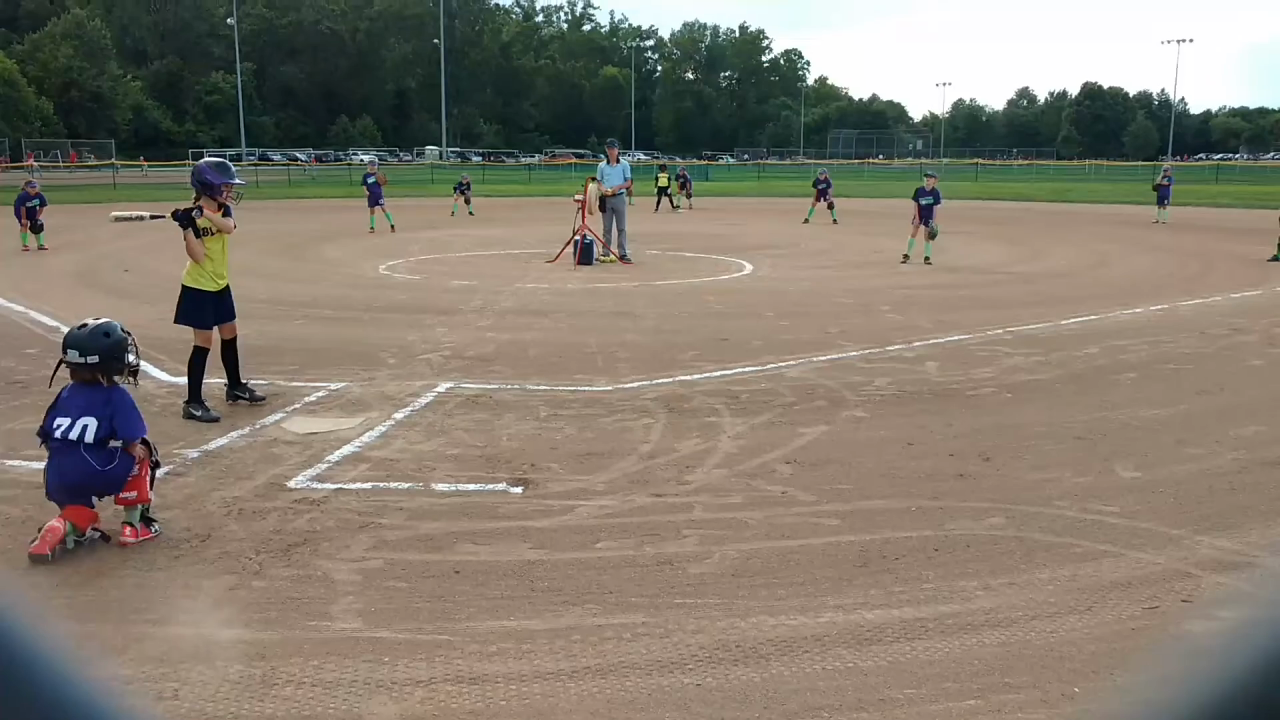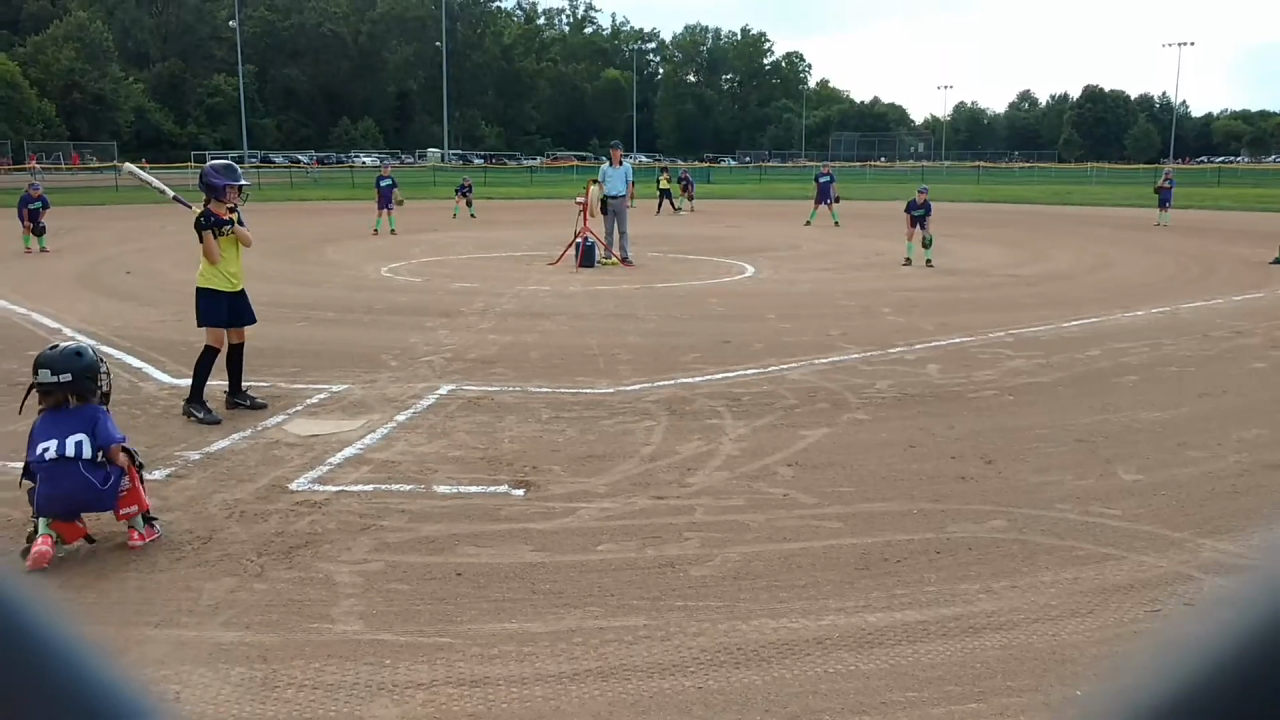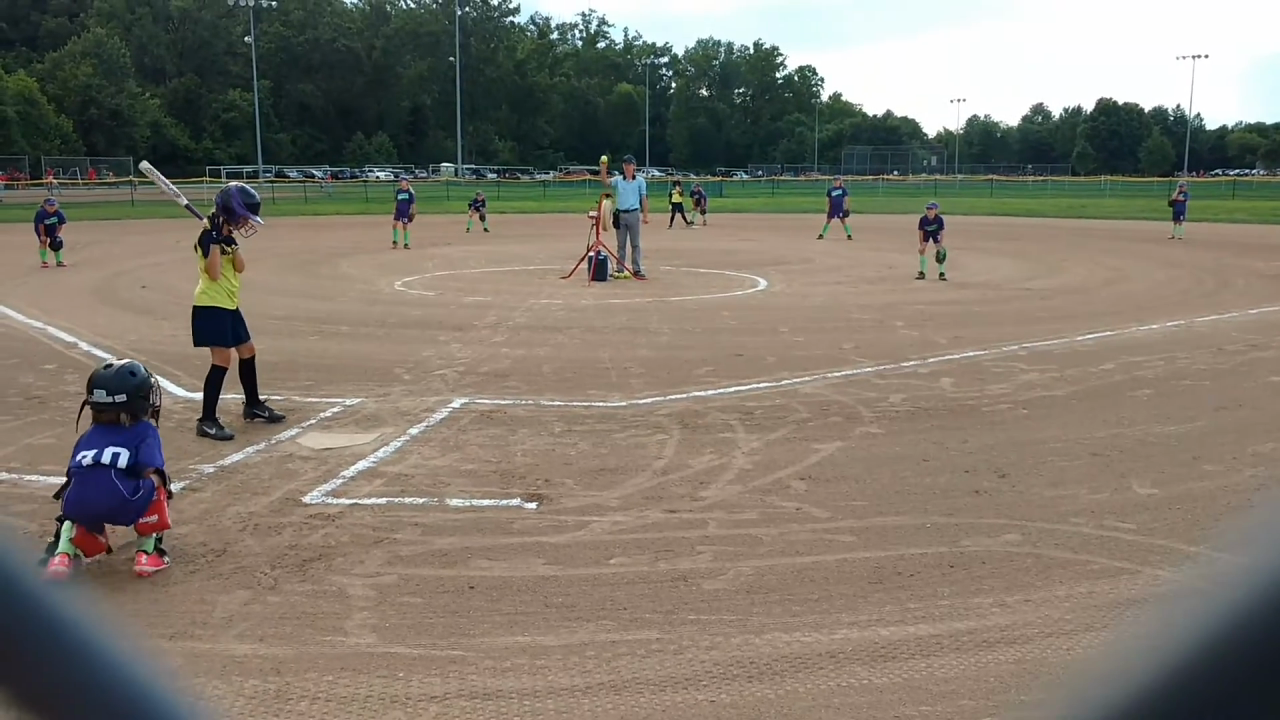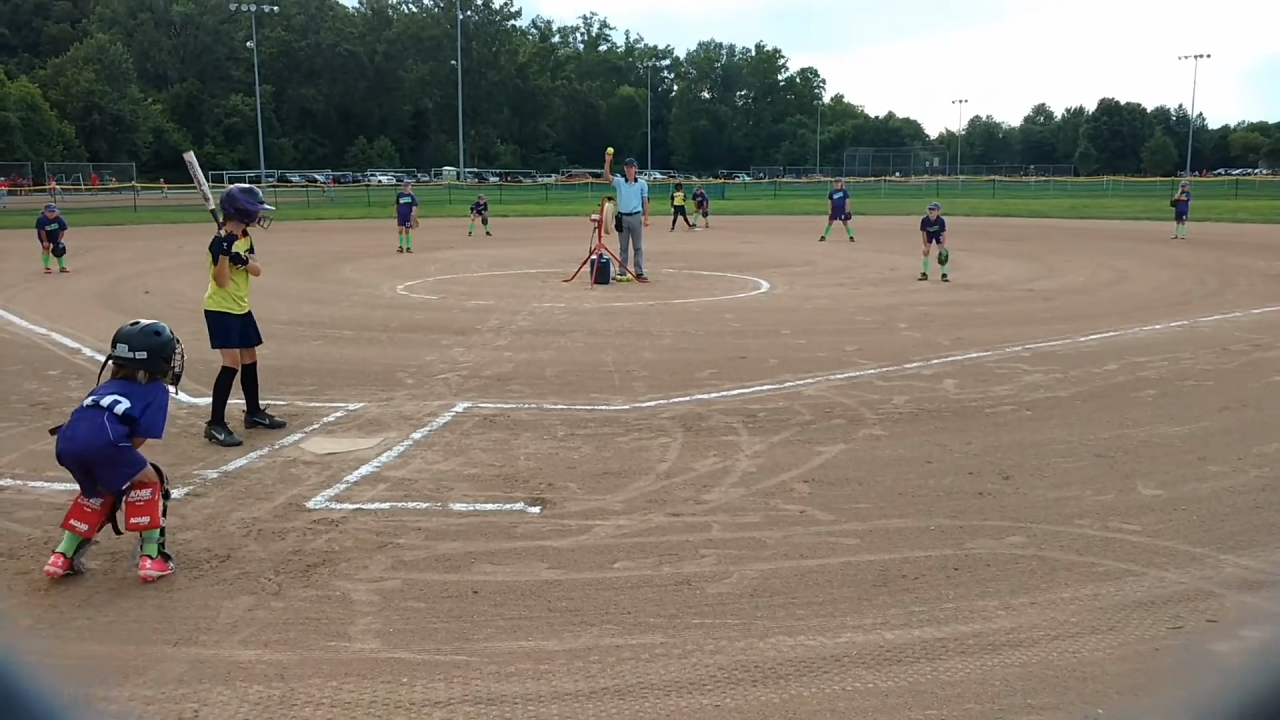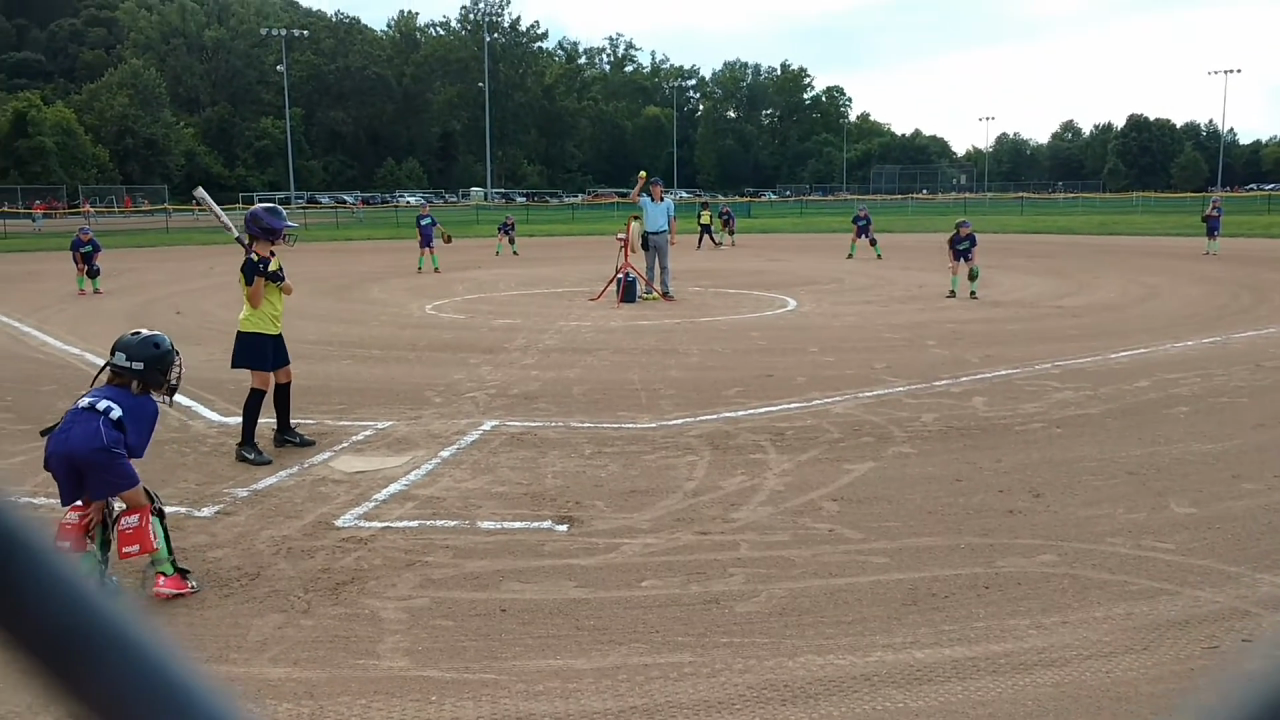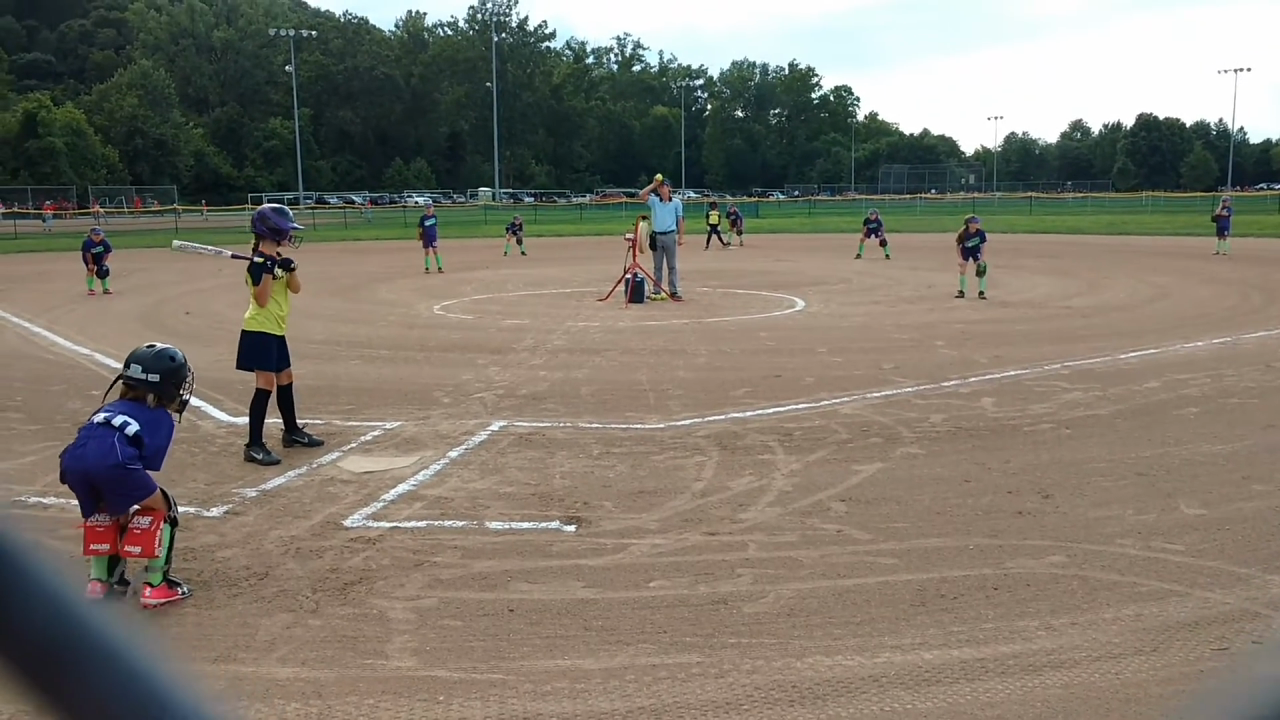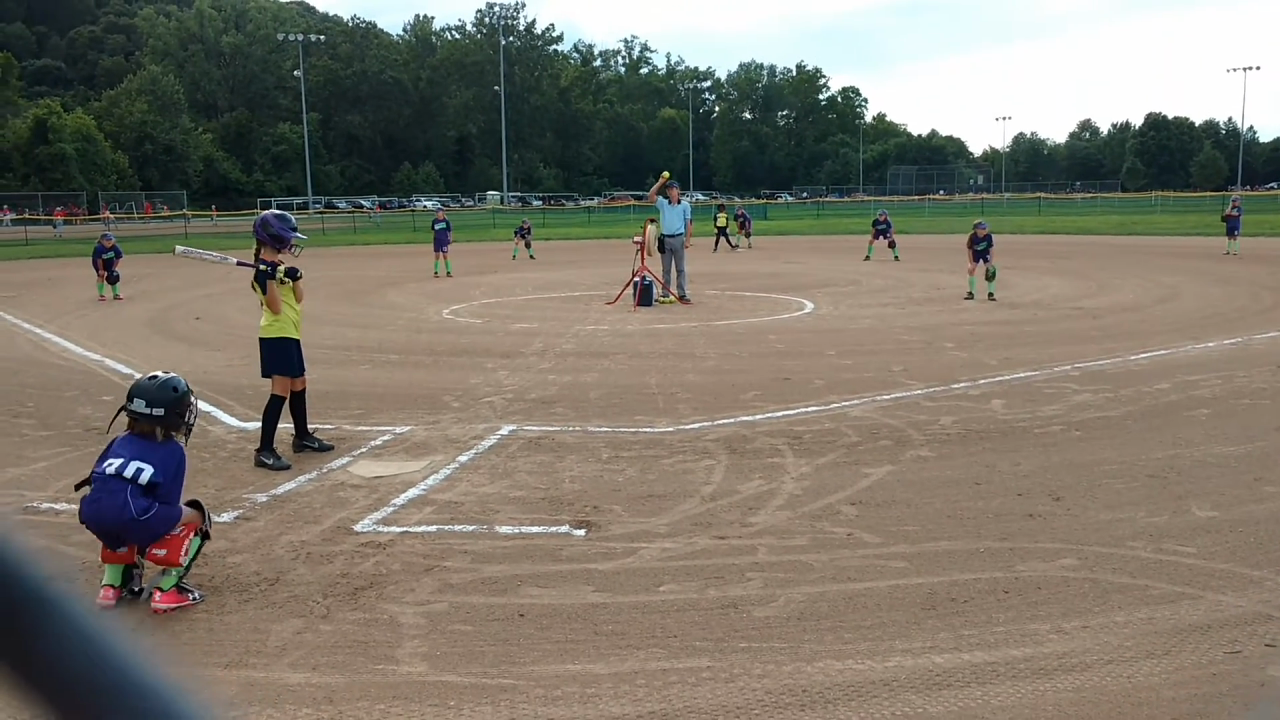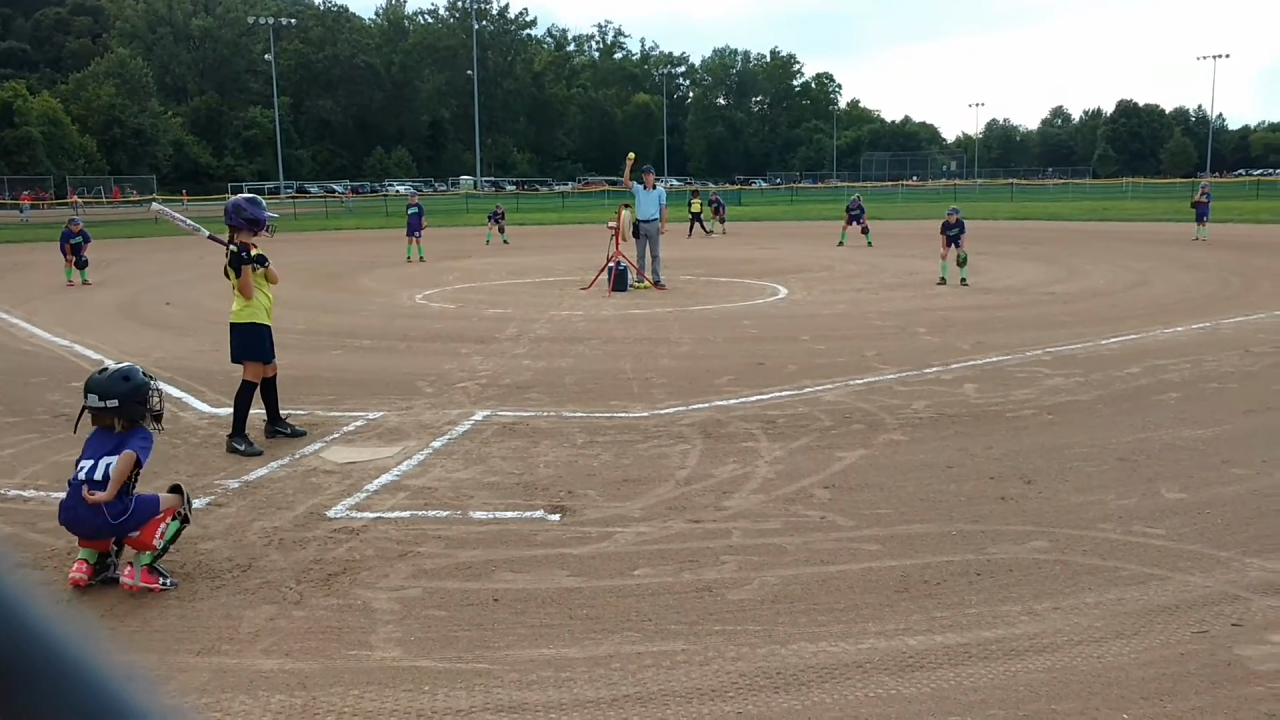
dt=0.5s
person 1, frame 1
left shoulder: (222, 210)
right shoulder: (192, 217)
left elbow: (229, 228)
right elbow: (198, 257)
left wrist: (202, 213)
right wrist: (186, 226)
left hip: (220, 284)
right hip: (199, 287)
left knee: (230, 334)
right knee: (203, 342)
left ankle: (235, 386)
right ankle: (193, 403)
person 1, frame 2
left shoulder: (233, 213)
right shoulder: (204, 219)
left elbow: (248, 241)
right elbow: (214, 258)
left wrist: (229, 225)
right wrist: (208, 229)
left hip: (234, 286)
right hip: (212, 287)
left knee: (237, 339)
right knee: (215, 343)
left ankle: (235, 393)
right ankle: (194, 402)
person 1, frame 3
left shoulder: (228, 234)
right shoulder: (208, 236)
left elbow: (240, 268)
right elbow: (213, 274)
left wrist: (232, 245)
right wrist: (214, 240)
left hip: (229, 304)
right hip: (212, 305)
left knee: (247, 352)
right knee: (222, 360)
left ankle: (253, 405)
right ankle: (207, 420)
person 1, frame 4
left shoulder: (244, 238)
right shoulder: (220, 242)
left elbow: (257, 270)
right elbow: (221, 281)
left wrist: (245, 261)
right wrist: (225, 252)
left hip: (241, 308)
right hip: (221, 309)
left knee: (249, 358)
right knee: (231, 362)
left ankle: (254, 412)
right ankle: (216, 424)
person 1, frame 5
left shoulder: (272, 257)
right shoulder: (251, 263)
left elbow: (289, 291)
right elbow: (255, 302)
left wrist: (279, 279)
right wrist: (260, 273)
left hip: (272, 330)
right hip: (255, 330)
left knee: (284, 376)
right knee: (261, 384)
left ankle: (284, 431)
right ankle: (246, 445)
person 1, frame 6
left shoulder: (277, 258)
right shoulder: (258, 262)
left elbow: (296, 288)
right elbow: (261, 301)
left wrist: (291, 268)
right wrist: (267, 271)
left hip: (276, 330)
right hip: (260, 330)
left knee: (285, 379)
right knee: (266, 385)
left ankle: (292, 431)
right ankle: (254, 446)
person 1, frame 7
left shoulder: (279, 265)
right shoulder: (263, 269)
left elbow: (298, 298)
right elbow: (275, 308)
left wrist: (296, 277)
right wrist: (271, 278)
left hip: (289, 334)
right hip: (276, 335)
left knee: (298, 385)
right knee: (281, 390)
left ankle: (302, 436)
right ankle: (264, 451)
person 1, frame 8
left shoulder: (251, 249)
right shoulder: (237, 253)
left elbow: (274, 279)
right elbow: (246, 292)
left wrist: (263, 262)
right wrist: (247, 264)
left hip: (261, 320)
right hip: (248, 321)
left knee: (269, 370)
right knee: (253, 376)
left ankle: (274, 422)
right ankle: (236, 437)
person 2, frame 1
left shoulder: (67, 393)
right shoulder: (116, 395)
left elbow: (47, 437)
right elbow: (132, 445)
right wrist: (137, 450)
left hip: (57, 479)
right hip: (93, 474)
left knee: (82, 515)
right knee: (141, 453)
left ankle: (62, 527)
right ankle: (134, 524)
person 2, frame 2
left shoulder: (39, 423)
right shoulder: (94, 413)
left elbow: (32, 469)
right elbow: (114, 451)
right wrist: (118, 458)
left hip: (46, 500)
right hip: (90, 492)
left knee: (57, 501)
right knee: (124, 462)
left ankle: (44, 539)
right ankle: (139, 529)
person 2, frame 3
left shoulder: (89, 435)
right shoulder: (145, 430)
left elbow: (74, 477)
right elbow: (148, 470)
left hip: (77, 506)
right hip: (119, 505)
right knee: (156, 481)
left ankle: (61, 557)
right ankle: (147, 553)
person 2, frame 4
left shoulder: (108, 385)
right shoulder: (157, 391)
right elbow: (138, 438)
right wrist: (121, 468)
left hip: (67, 441)
right hip: (103, 440)
left knee: (98, 490)
right knee: (150, 482)
left ankle: (63, 557)
right ankle: (152, 558)
person 2, frame 5
left shoulder: (99, 392)
right shoulder: (146, 405)
right elbow: (126, 455)
right wrist: (101, 499)
left hip: (58, 445)
right hip: (97, 446)
left knee: (89, 503)
right knee: (141, 504)
left ankle: (91, 574)
right ankle: (167, 575)
person 2, frame 6
left shoulder: (112, 406)
right shoulder: (162, 418)
right elbow: (146, 466)
right wrist: (124, 505)
left hip: (73, 461)
right hip: (112, 462)
left knee: (104, 511)
right knee: (161, 509)
left ankle: (99, 579)
right ankle: (156, 585)
person 2, frame 7
left shoulder: (122, 440)
right shoulder: (173, 450)
right elbow: (167, 501)
right wrist: (152, 526)
left hip: (93, 512)
right hip: (128, 512)
right knee: (195, 518)
left ankle: (112, 586)
right ankle: (167, 590)
person 2, frame 8
left shoulder: (96, 434)
right shoulder: (141, 435)
left elbow: (83, 477)
right elbow: (127, 458)
right wrist: (110, 494)
left hip: (72, 516)
right hip: (108, 516)
right knee: (178, 501)
left ankle: (88, 562)
right ankle: (142, 567)
